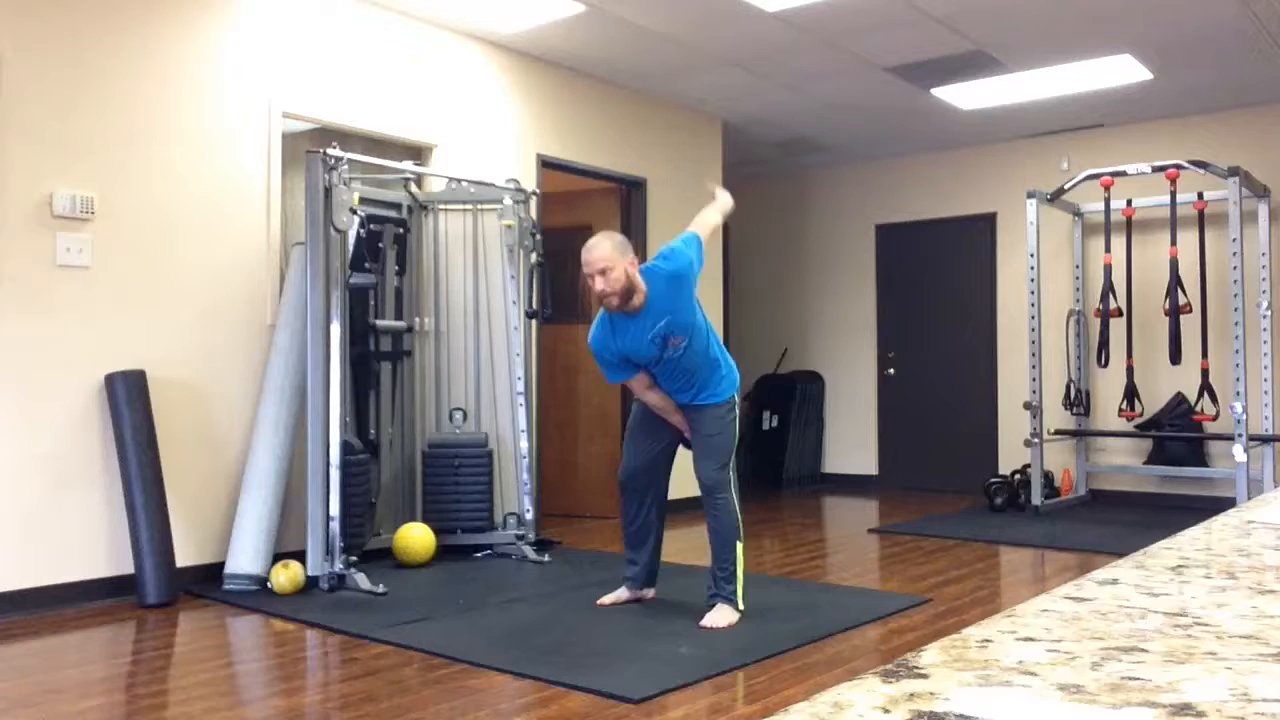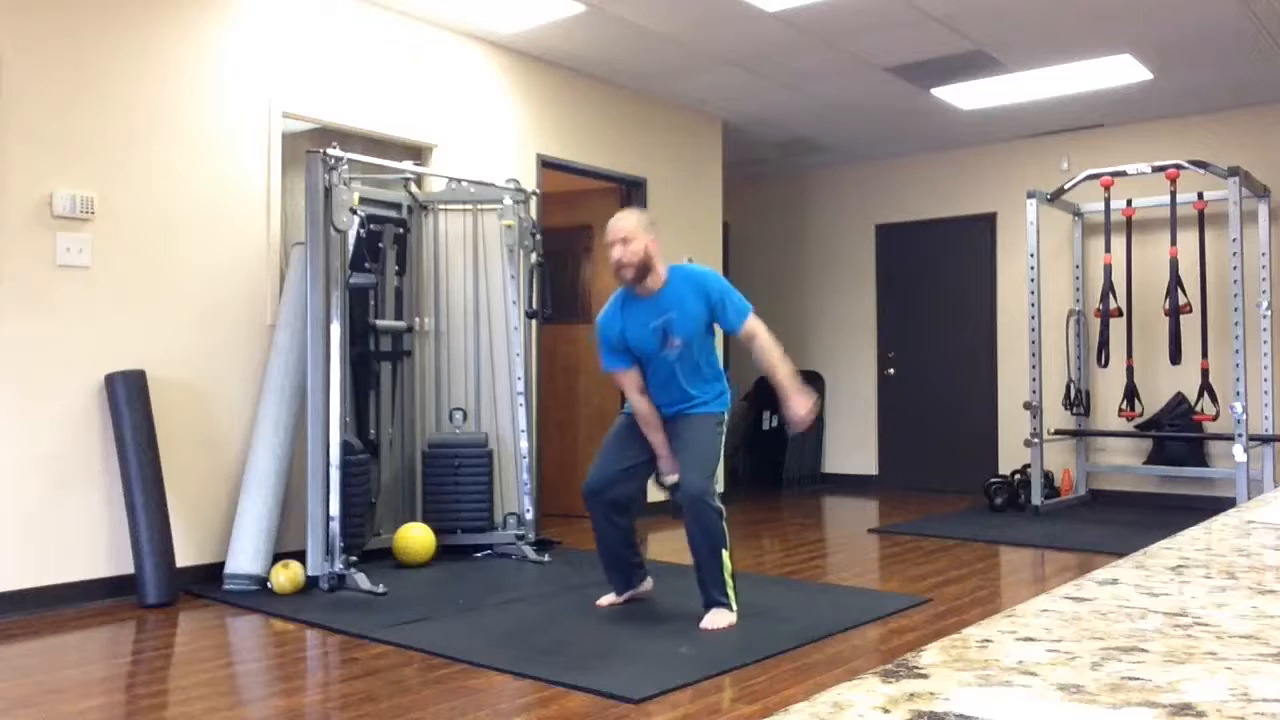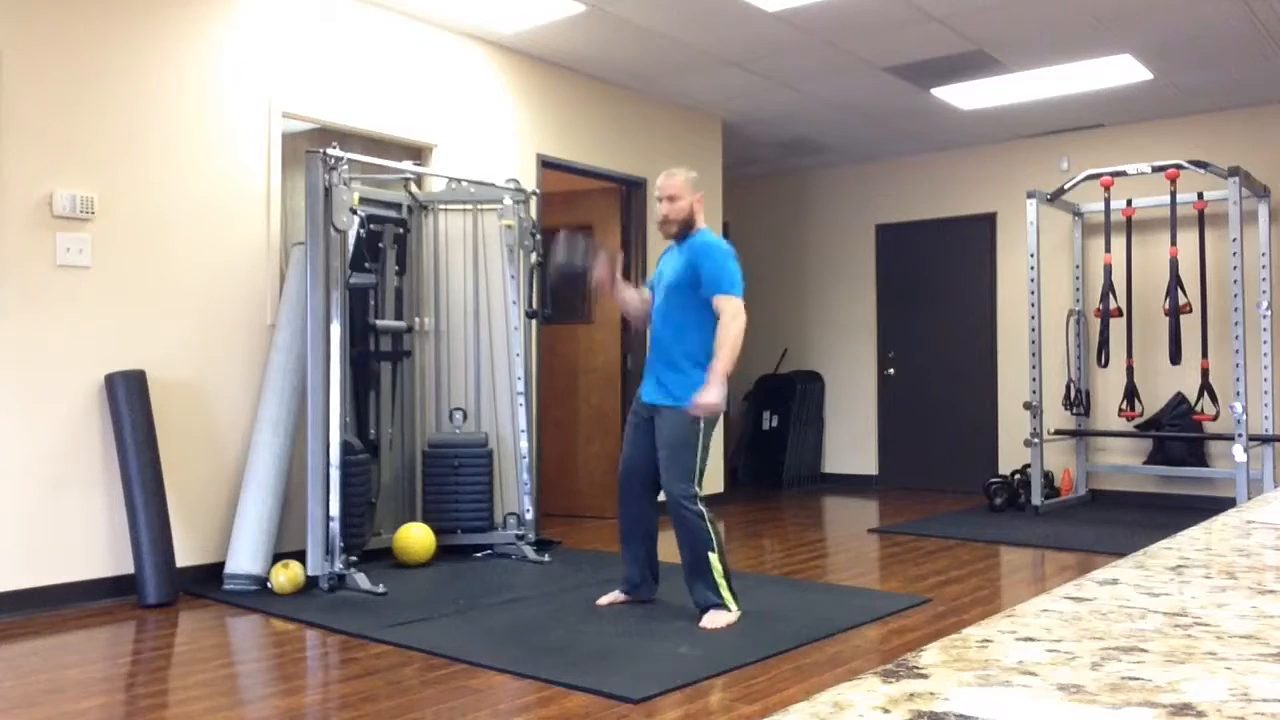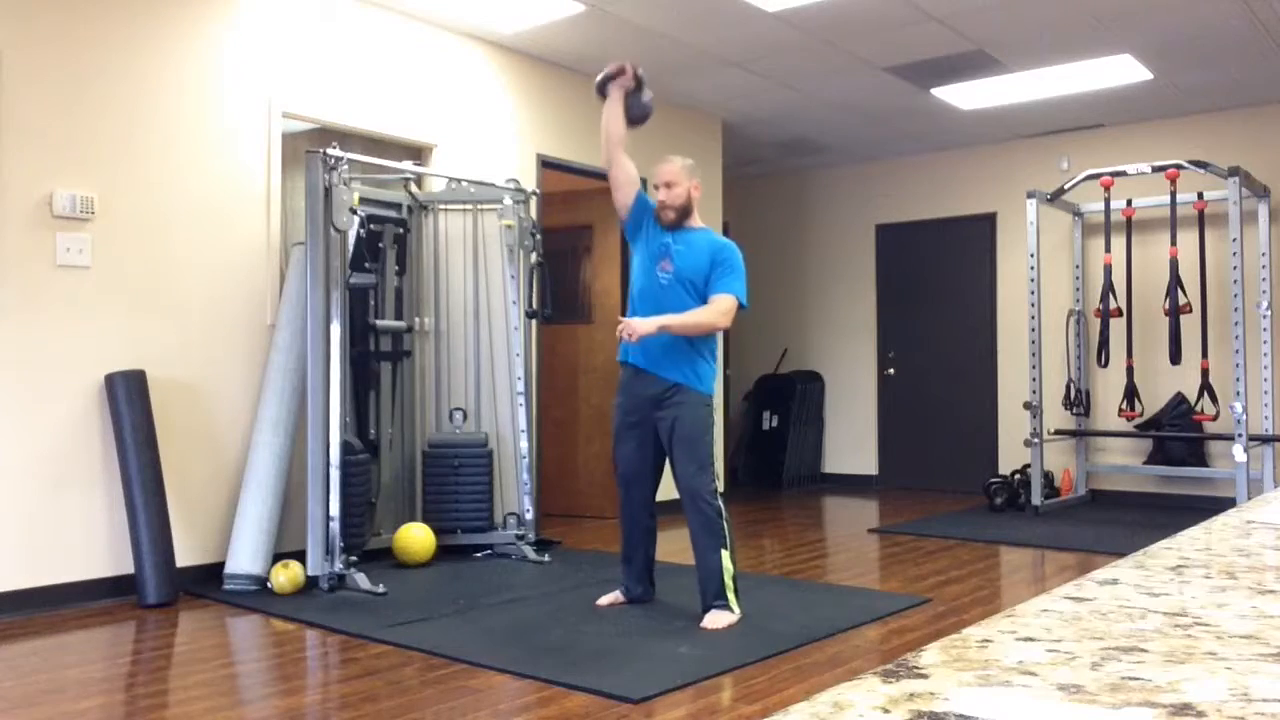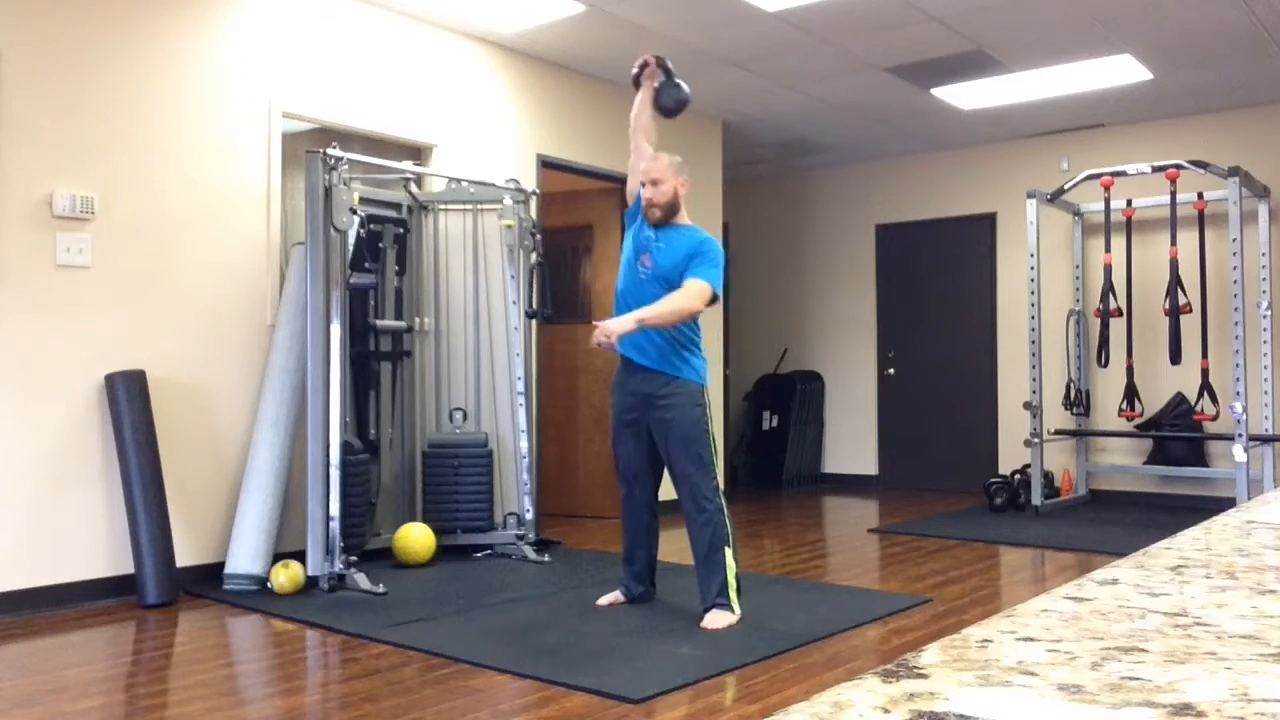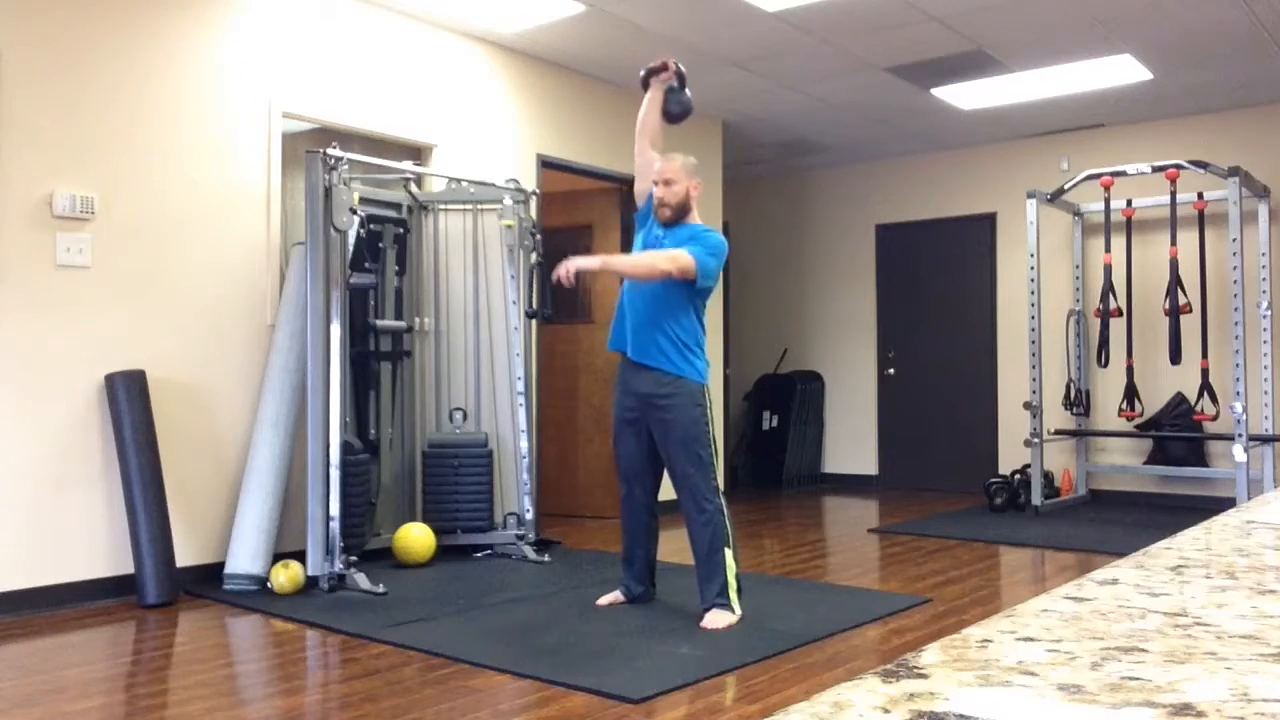
dt=0.3s
person 1, frame 1
left shoulder: (671, 272)
right shoulder: (603, 337)
left elbow: (702, 226)
right elbow: (645, 391)
left wrist: (720, 200)
right wrist: (685, 427)
left hip: (713, 395)
right hip: (657, 398)
left knee: (715, 483)
right knee: (634, 480)
left ankle: (727, 596)
right ankle: (639, 580)
person 1, frame 2
left shoulder: (698, 283)
right shoulder: (611, 318)
left elbow: (756, 336)
right elbow: (636, 395)
left wrist: (791, 392)
right wrist: (665, 458)
left hip: (700, 410)
right hip: (646, 413)
left knee: (695, 492)
right knee: (600, 488)
left ankle: (721, 600)
right ankle: (630, 580)
person 1, frame 3
left shoulder: (711, 251)
right shoulder: (669, 257)
left elbow: (734, 315)
right elbow: (643, 312)
left wrist: (716, 382)
right wrist: (613, 286)
left hip: (688, 400)
right hip: (652, 396)
left knee: (682, 495)
right knee: (632, 485)
left ankle: (719, 600)
right ankle: (637, 581)
person 1, frame 4
left shoulder: (721, 252)
right shoulder: (645, 227)
left elbow: (720, 316)
right elbow: (615, 160)
left wrist: (657, 323)
right wrist: (614, 97)
left hip: (687, 389)
right hip: (635, 382)
left knee: (699, 494)
right knee: (632, 490)
left ankle: (722, 599)
right ankle: (635, 585)
person 1, frame 5
left shoulder: (703, 246)
right shoulder: (637, 223)
left elbow: (690, 300)
right elbow: (638, 140)
left wrist: (631, 320)
right wrist: (646, 87)
left hip: (677, 384)
right hip: (630, 378)
left knee: (699, 493)
right knee: (635, 490)
left ankle: (722, 599)
right ankle: (637, 585)
person 1, frame 6
left shoulder: (710, 243)
right shoulder: (649, 222)
left elbow: (665, 266)
right elbow: (643, 147)
left wrist: (594, 261)
right wrist: (657, 90)
left hip: (678, 383)
right hip: (632, 377)
left knee: (698, 493)
right knee: (635, 489)
left ankle: (722, 598)
right ankle: (636, 584)
